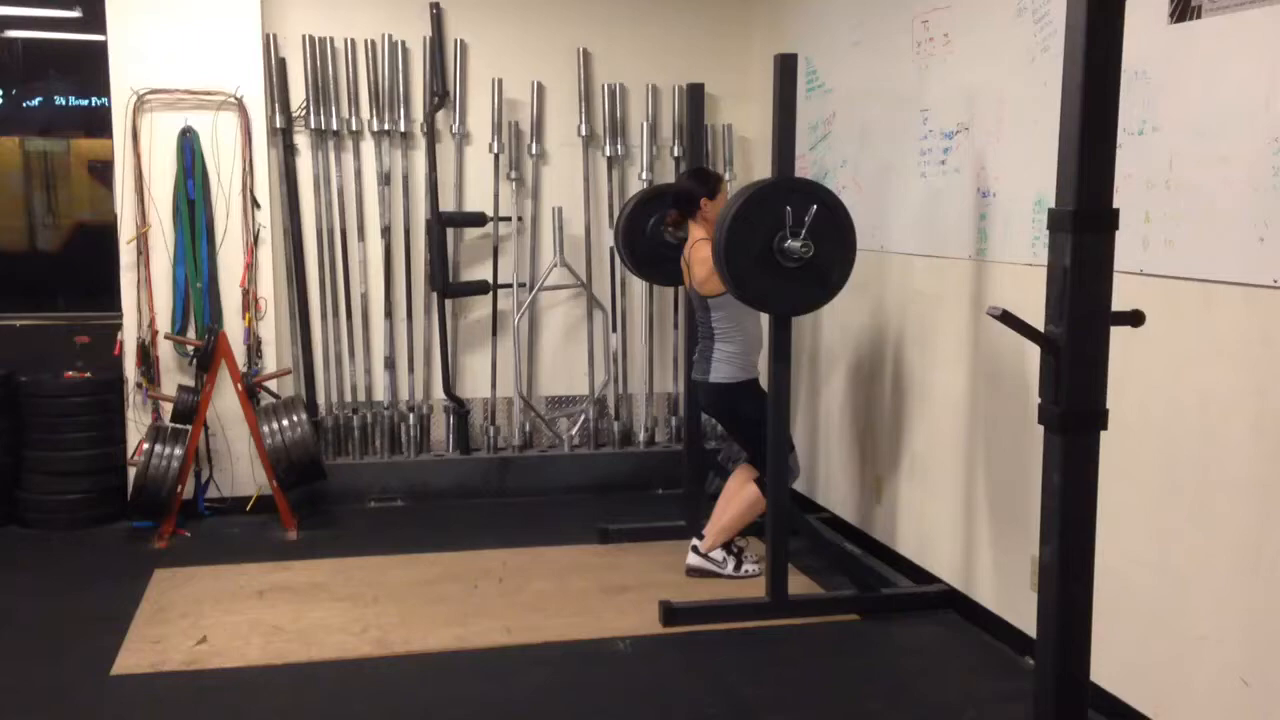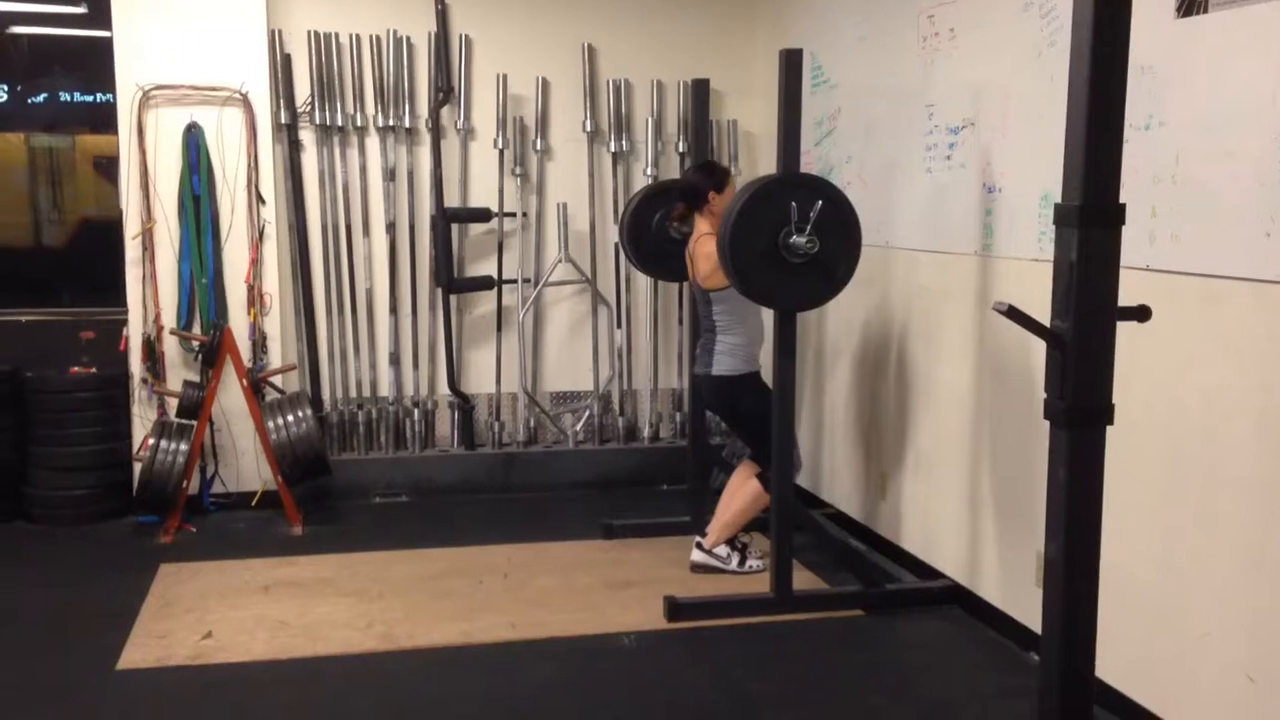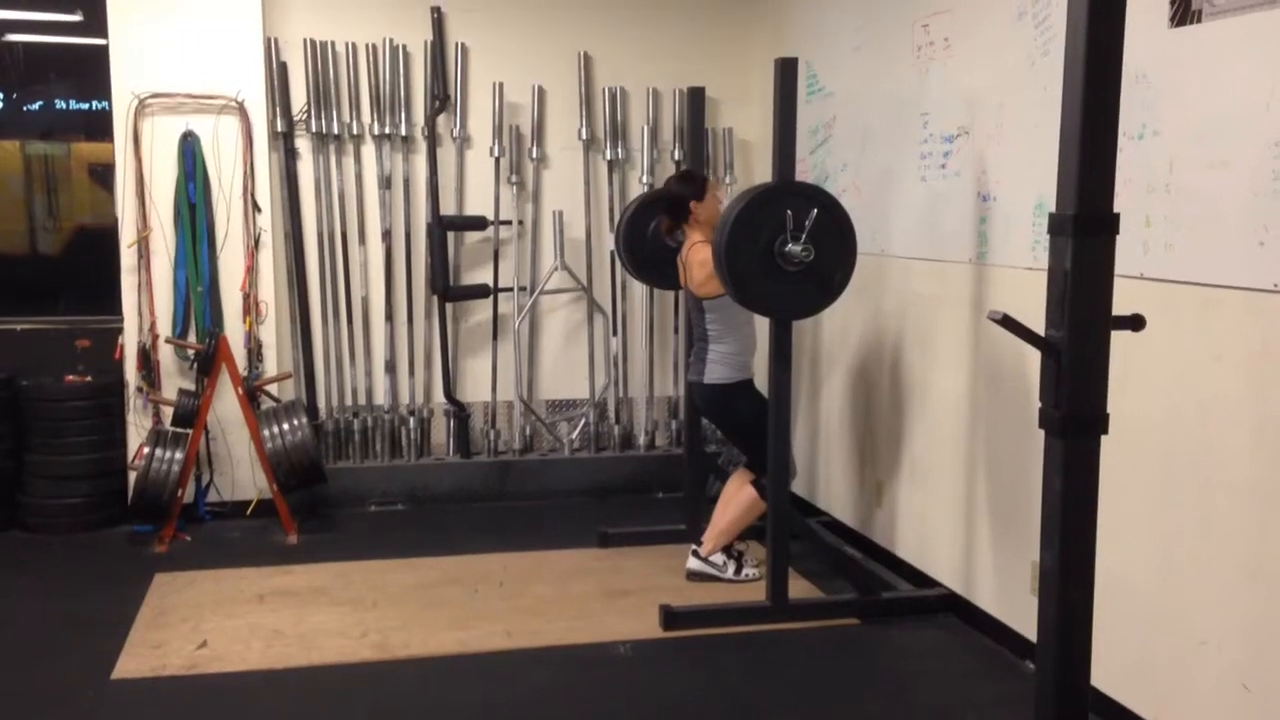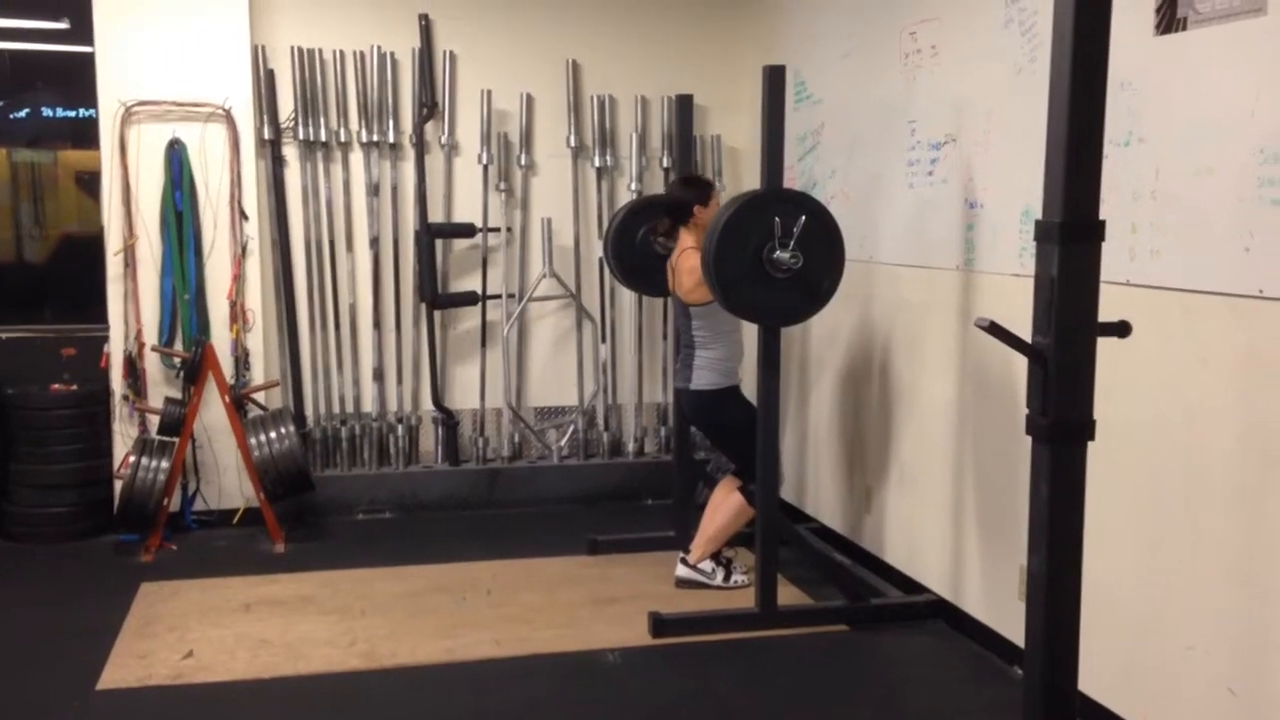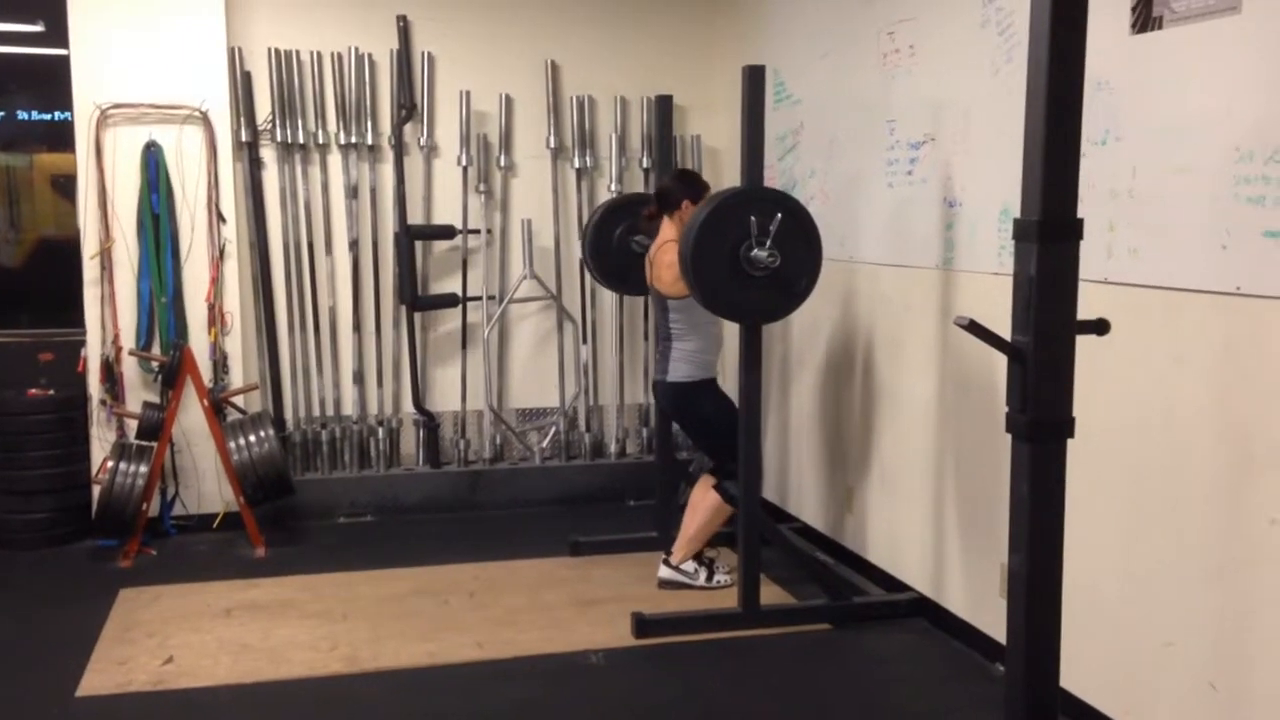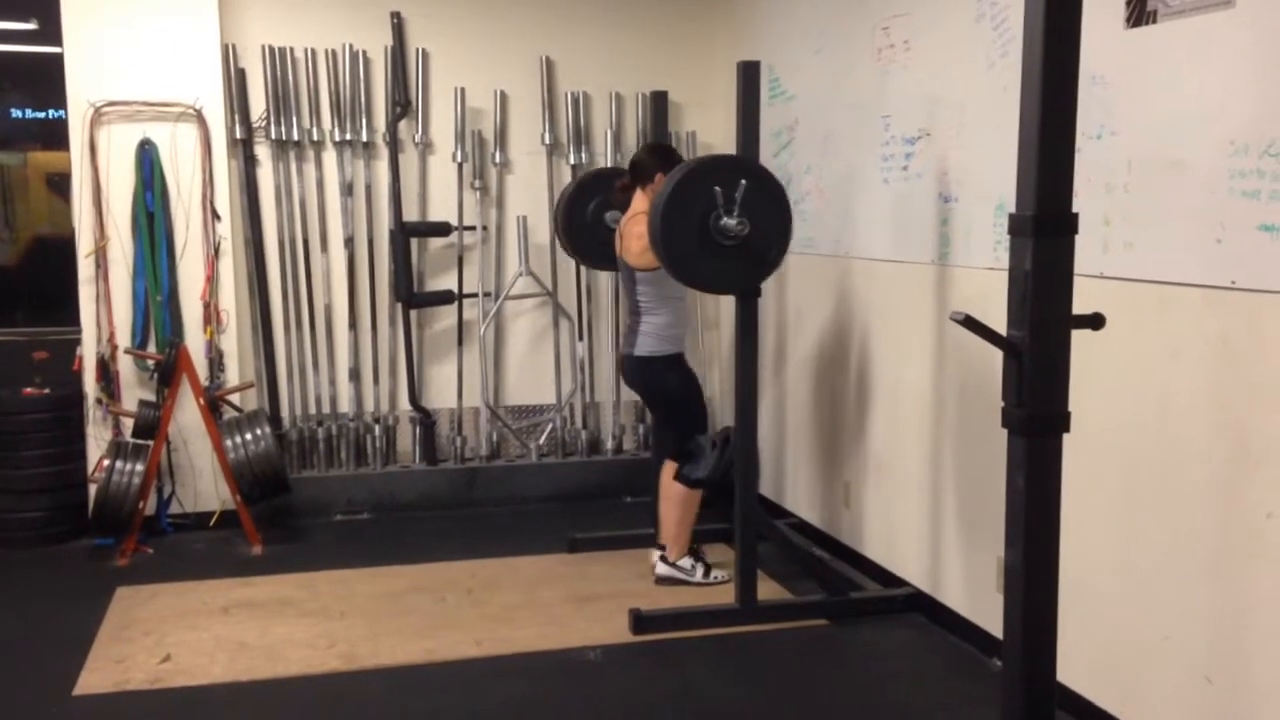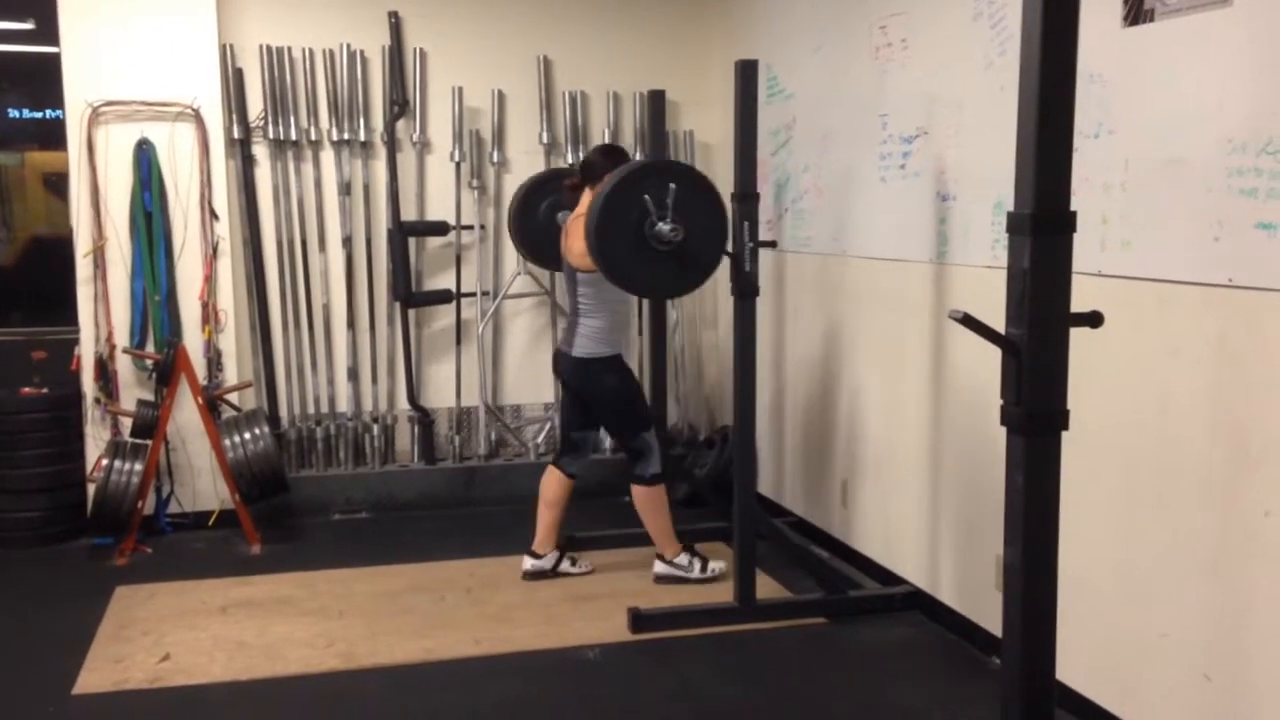
dt=0.4s
person 1, frame 1
left shoulder: (694, 250)
right shoulder: (709, 255)
left hip: (717, 376)
right hip: (728, 381)
left knee: (762, 457)
left ankle: (714, 537)
right ankle: (709, 550)
person 1, frame 2
left shoulder: (698, 244)
right shoulder: (712, 250)
left hip: (718, 370)
right hip: (730, 376)
left knee: (765, 453)
left ankle: (718, 533)
right ankle: (712, 546)
person 1, frame 3
left shoulder: (692, 252)
right shoulder: (707, 257)
left hip: (711, 378)
right hip: (725, 383)
left knee: (760, 461)
left ankle: (714, 541)
right ankle: (708, 554)
person 1, frame 4
left shoulder: (681, 257)
right shoulder: (696, 264)
left hip: (697, 385)
right hip: (711, 390)
left knee: (747, 467)
left ankle: (704, 549)
right ankle: (697, 561)
person 1, frame 5
left shoulder: (659, 251)
right shoulder: (676, 257)
left hip: (674, 379)
right hip: (689, 383)
left knee: (724, 464)
right knee: (738, 472)
left ankle: (686, 550)
right ankle: (679, 563)
person 1, frame 6
left shoulder: (629, 224)
right shoulder: (646, 230)
left hip: (642, 355)
right hip: (658, 360)
left knee: (678, 448)
right knee: (692, 453)
left ankle: (668, 544)
right ankle: (676, 560)
person 1, frame 7
left shoulder: (575, 224)
right shoulder: (590, 232)
left hip: (574, 357)
right hip: (596, 361)
left knee: (572, 453)
right knee: (645, 453)
left ankle: (541, 554)
right ankle: (673, 558)
